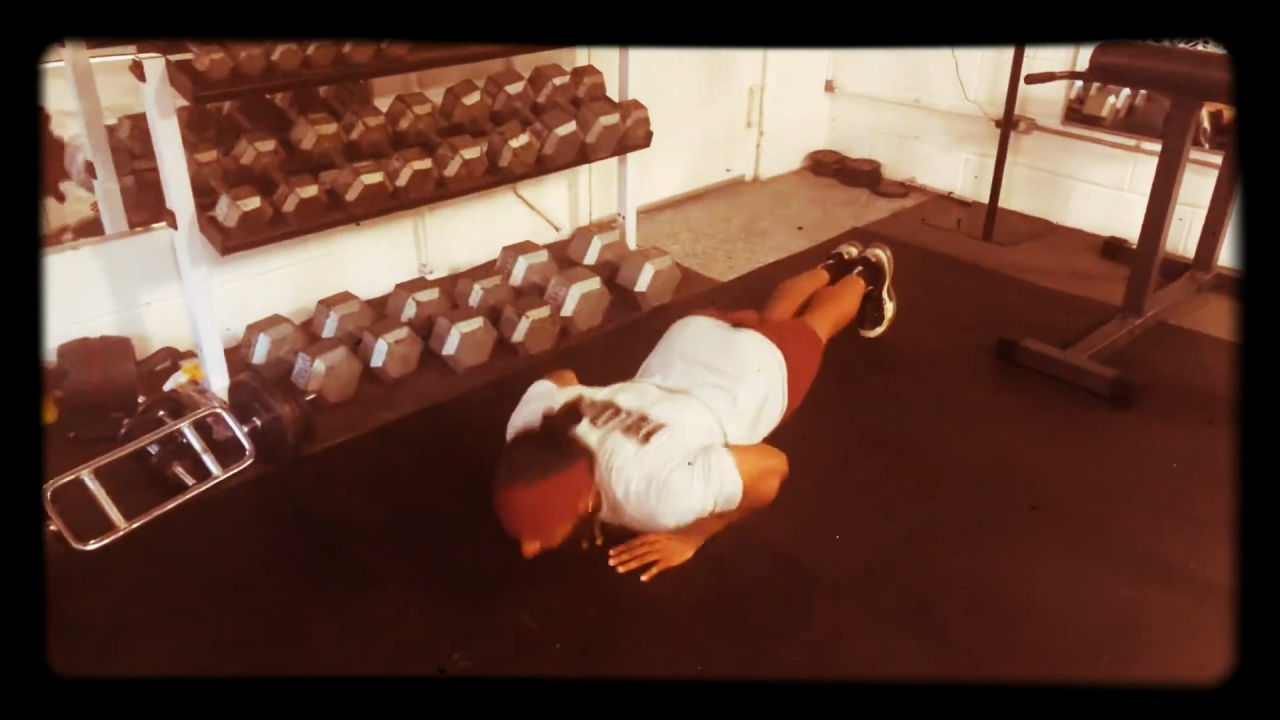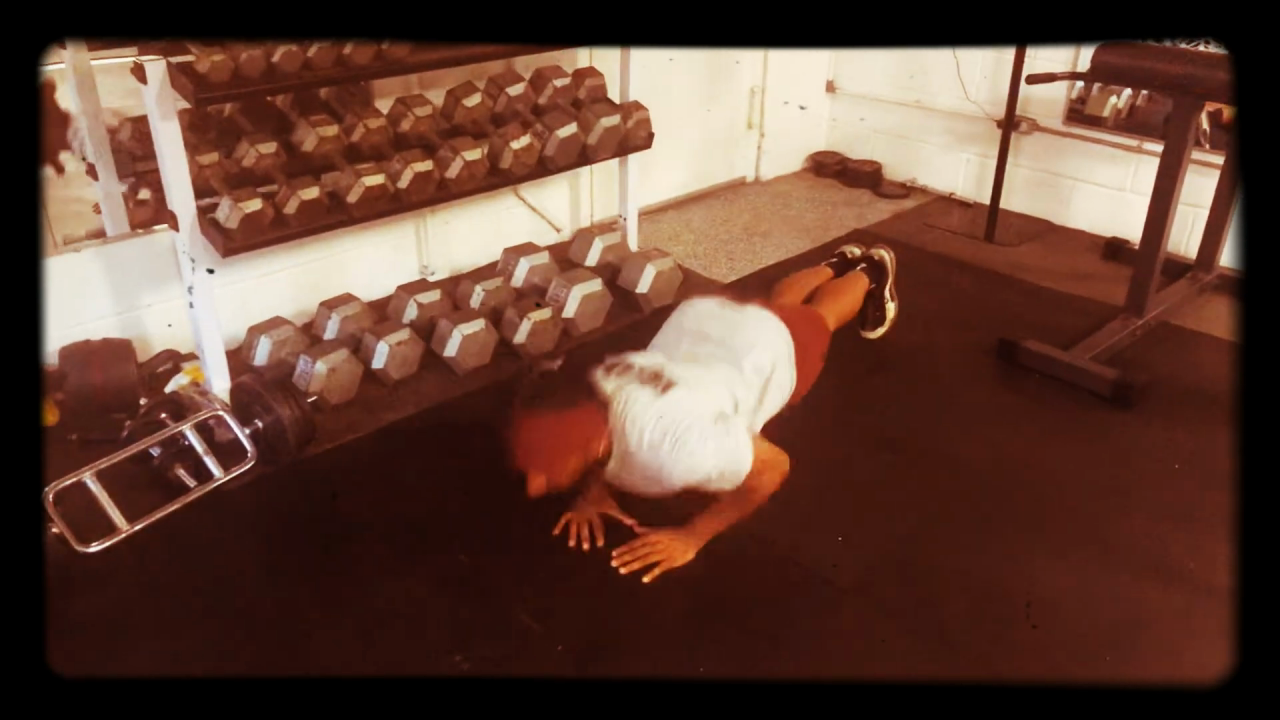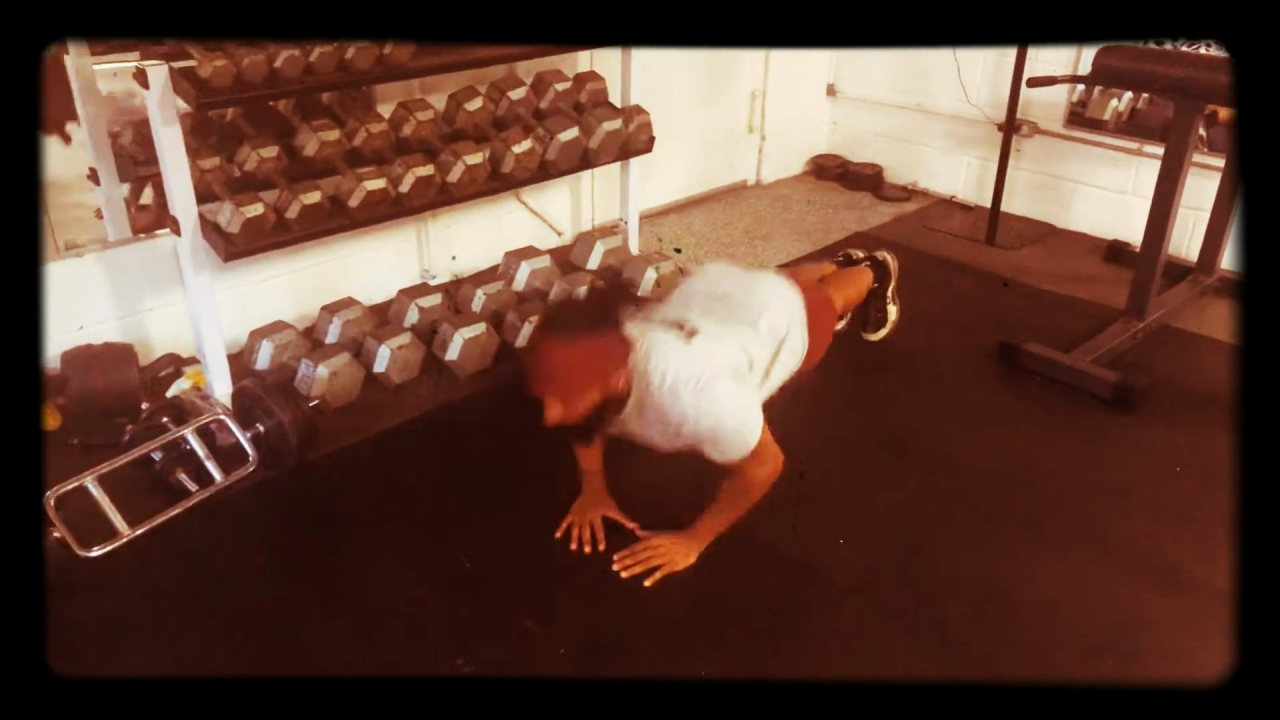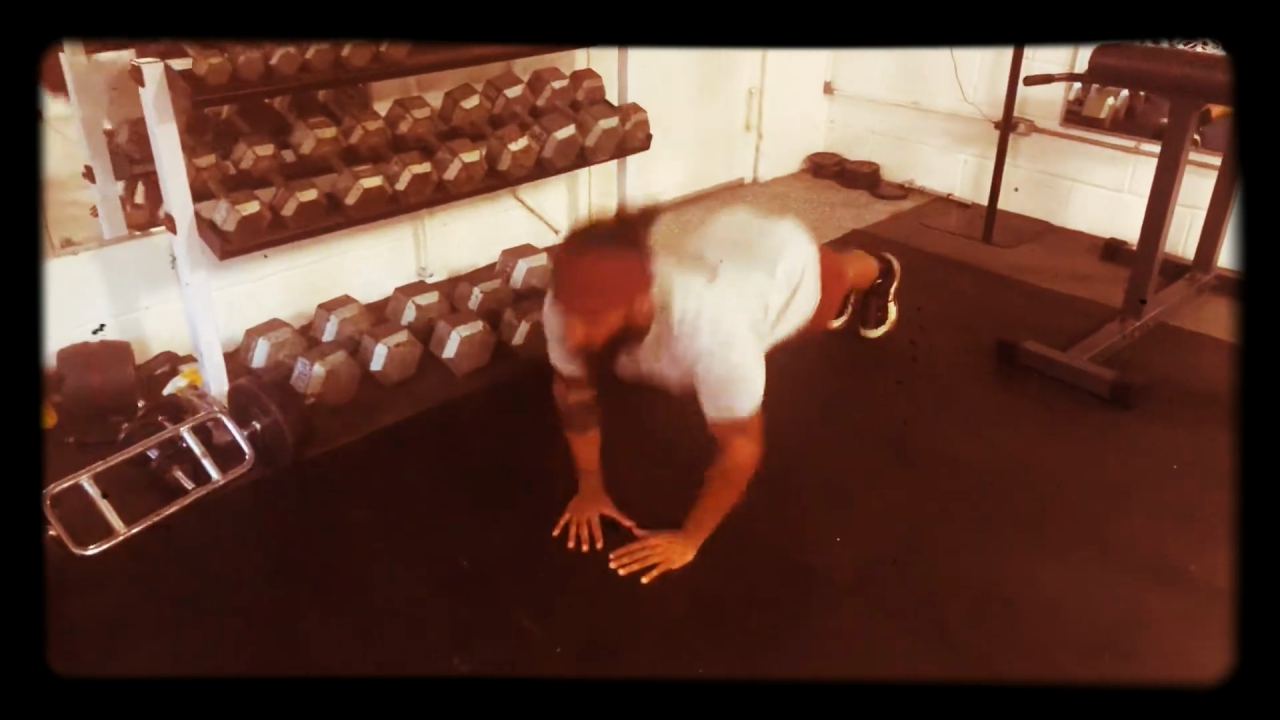
dt=0.1s
person 1, frame 1
left shoulder: (657, 490)
right shoulder: (533, 425)
left elbow: (773, 470)
left wrist: (691, 538)
left hip: (764, 364)
right hip: (691, 337)
left knee: (813, 324)
right knee: (776, 312)
left ankle: (868, 271)
right ankle: (837, 263)
person 1, frame 2
left shoulder: (673, 448)
left elbow: (773, 467)
left wrist: (692, 538)
right wrist: (588, 488)
left hip: (767, 355)
right hip: (695, 325)
left knee: (818, 315)
right knee: (780, 302)
left ankle: (872, 270)
right ankle: (838, 262)
person 1, frame 3
left shoulder: (690, 394)
right shoulder: (555, 353)
left elbow: (766, 463)
left wrist: (695, 538)
right wrist: (593, 490)
left hip: (779, 312)
right hip: (713, 287)
left knee: (828, 302)
left ankle: (874, 269)
right ankle: (843, 260)
person 1, frame 4
left shoulder: (710, 330)
right shoulder: (570, 310)
left elbow: (741, 449)
right elbow: (575, 387)
left wrist: (690, 537)
right wrist: (589, 487)
left hip: (791, 261)
left knee: (840, 275)
left ankle: (880, 268)
